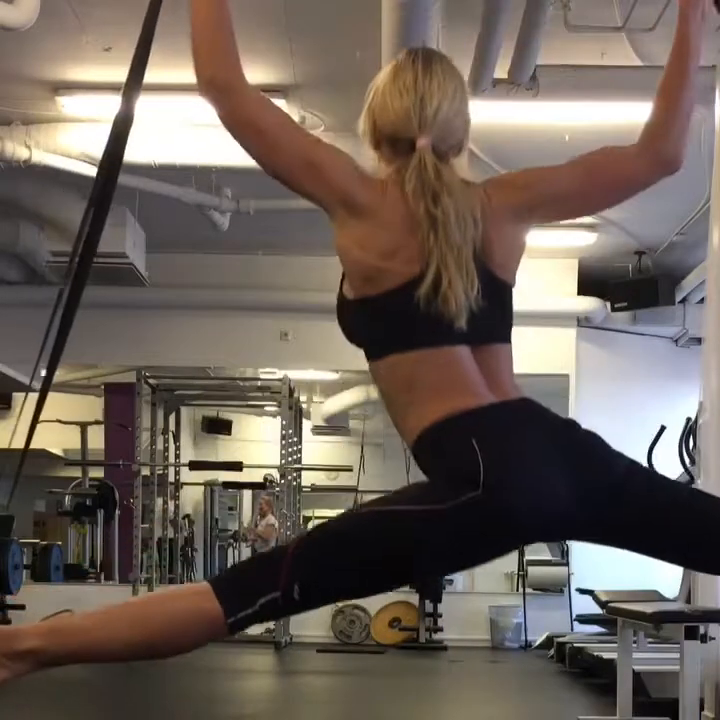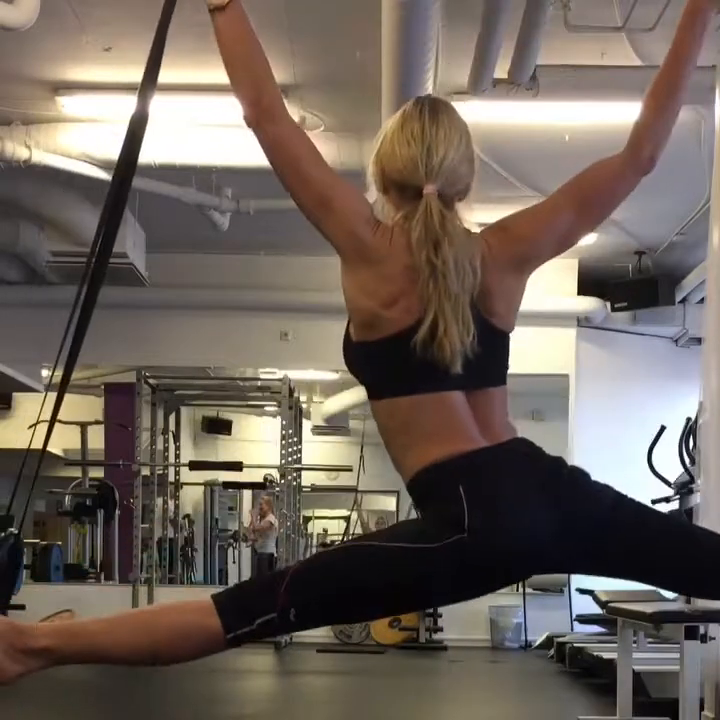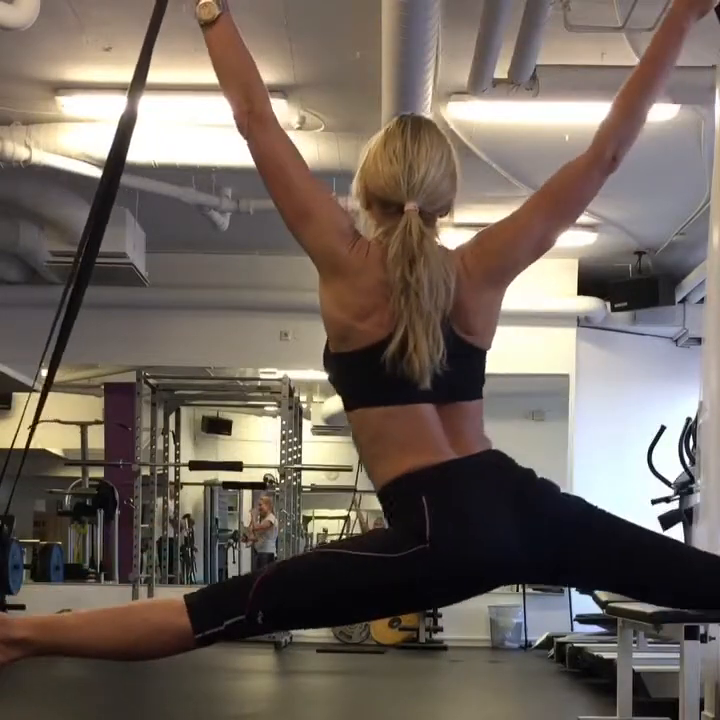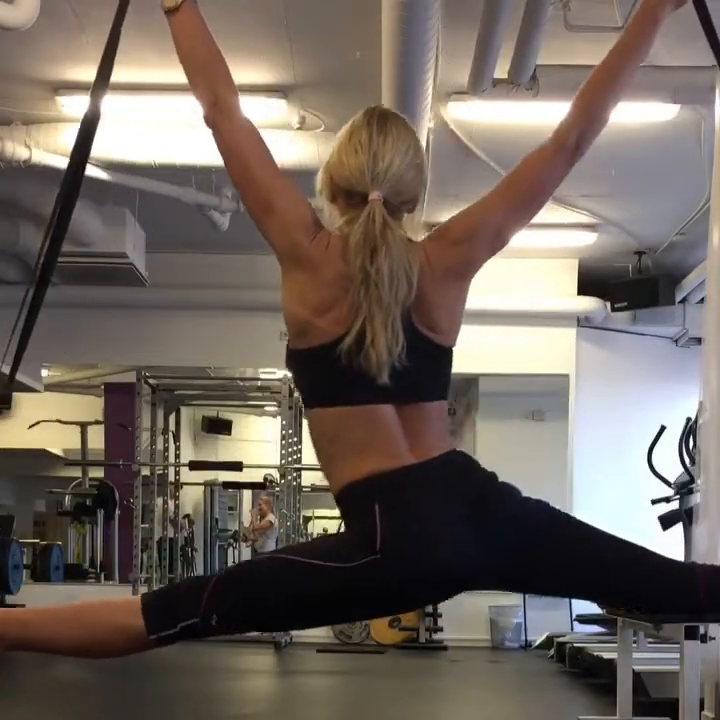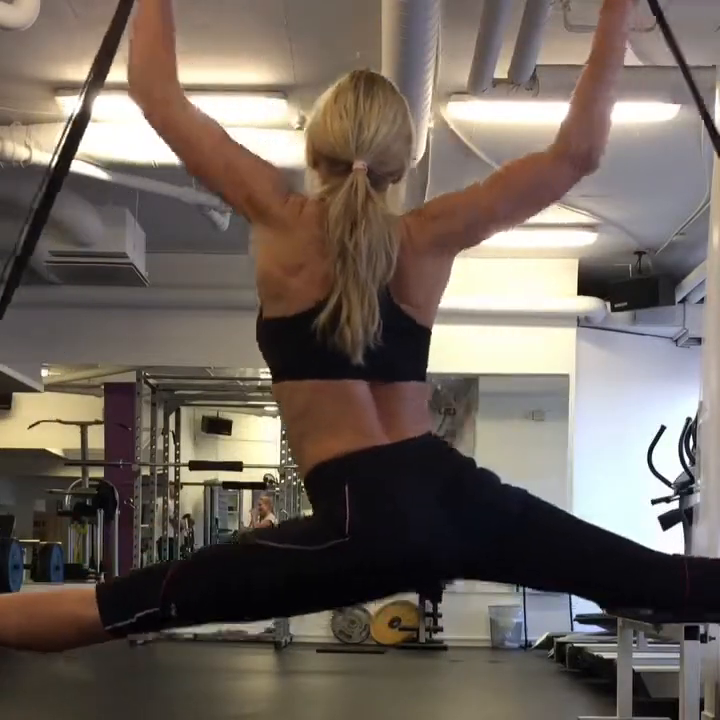
dt=0.4s
person 1, frame 1
left shoulder: (359, 203)
right shoulder: (504, 206)
left elbow: (221, 85)
left hip: (486, 478)
right hip: (565, 455)
left knee: (253, 590)
person 1, frame 2
left shoulder: (370, 252)
right shoulder: (506, 254)
left elbow: (263, 110)
right elbow: (640, 155)
left hip: (475, 518)
right hip: (556, 492)
left knee: (255, 609)
person 1, frame 3
left shoulder: (347, 266)
right shoulder: (481, 271)
left elbow: (255, 121)
right elbow: (604, 154)
left hip: (443, 531)
right hip: (526, 504)
left knee: (222, 611)
person 1, frame 4
left shoulder: (308, 258)
right shoulder: (446, 263)
left elbow: (222, 111)
right elbow: (569, 141)
left hip: (397, 535)
right hip: (483, 509)
left knee: (175, 613)
right knee: (677, 587)
person 1, frame 5
left shoulder: (281, 221)
right shoulder: (428, 239)
left elbow: (154, 94)
right elbow: (578, 152)
left hip: (366, 519)
right hip: (457, 495)
left knee: (130, 603)
right knee: (656, 579)
